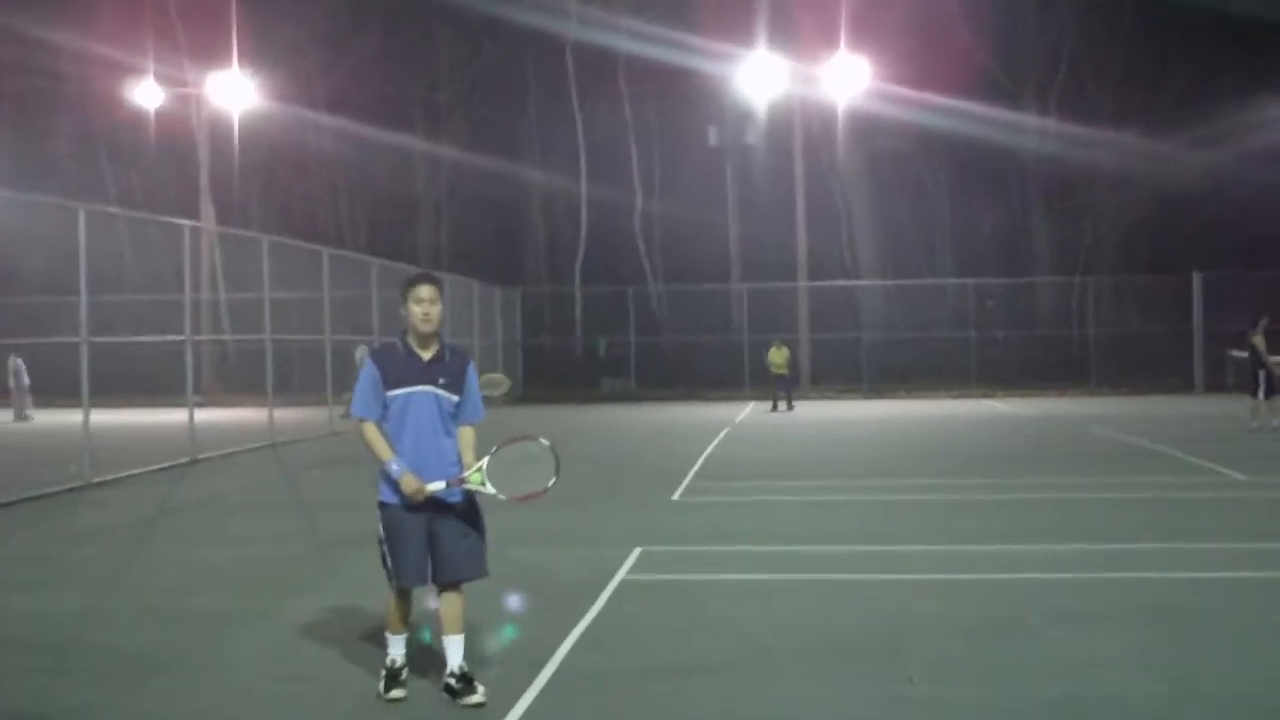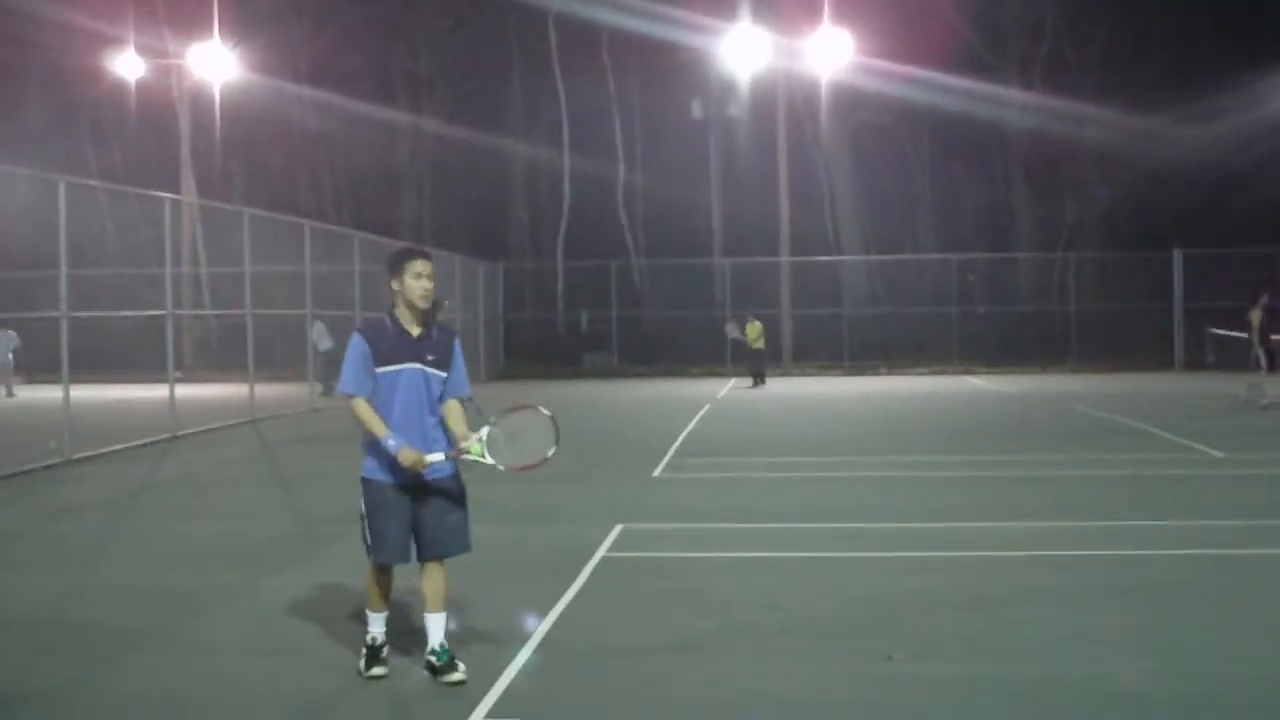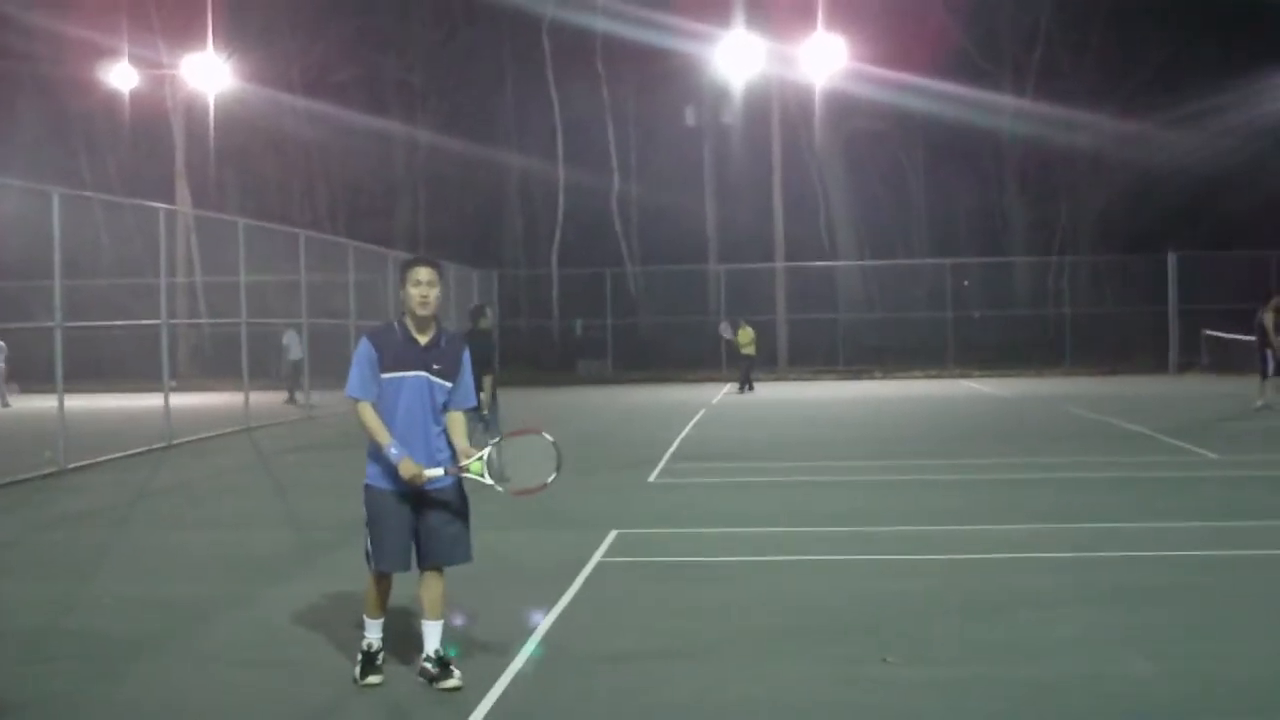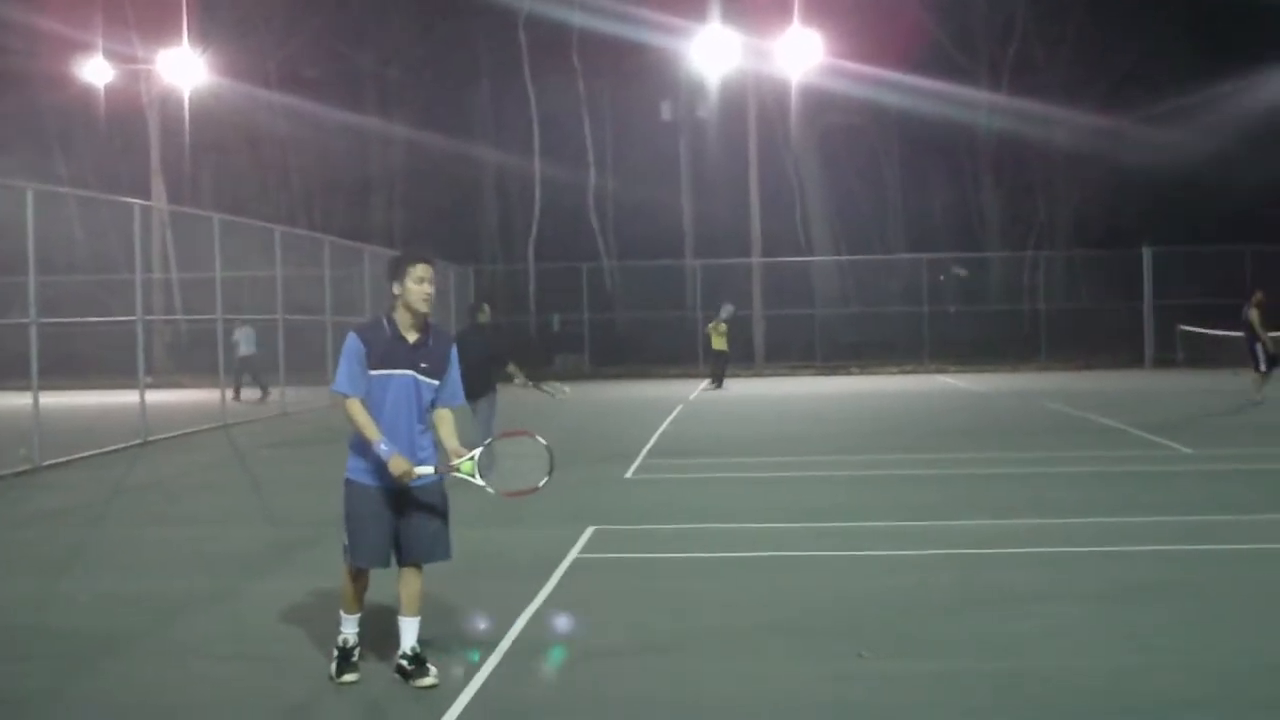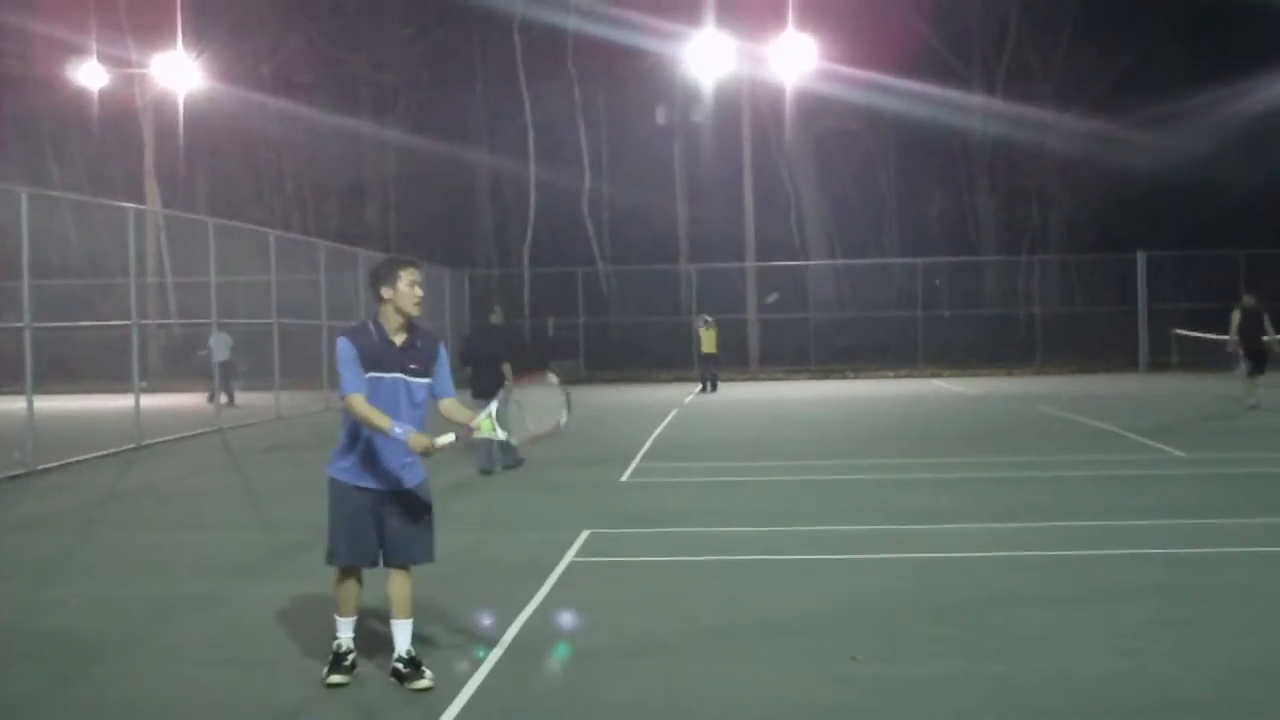
dt=0.5s
person 1, frame 1
left shoulder: (460, 364)
right shoulder: (380, 362)
left elbow: (465, 424)
right elbow: (367, 424)
left wrist: (470, 464)
right wrist: (399, 471)
left hip: (453, 493)
right hip: (401, 494)
left knee: (453, 580)
right knee: (402, 582)
left ankle: (455, 670)
right ankle: (395, 661)
person 1, frame 2
left shoulder: (446, 340)
right shoulder: (368, 337)
left elbow: (450, 399)
right elbow: (357, 400)
left wrist: (463, 434)
right wrist: (395, 446)
left hip: (438, 470)
right hip: (385, 470)
left knee: (435, 555)
right knee: (383, 559)
left ankle: (437, 647)
right ankle: (375, 638)
person 1, frame 3
left shoulder: (455, 349)
right shoulder: (375, 343)
left elbow: (454, 410)
right elbow: (363, 406)
left wrist: (463, 447)
right wrist: (398, 456)
left hip: (441, 478)
right hip: (387, 478)
left knee: (435, 565)
right knee: (382, 567)
left ankle: (432, 654)
right ankle: (372, 645)
person 1, frame 4
left shoulder: (443, 346)
right shoulder: (363, 339)
left elbow: (442, 407)
right elbow: (351, 402)
left wrist: (452, 446)
right wrist: (387, 452)
left hip: (421, 475)
right hip: (369, 473)
left knee: (413, 562)
right knee: (360, 563)
left ankle: (408, 651)
right ankle: (347, 641)
person 1, frame 5
left shoulder: (431, 346)
right shoulder: (352, 342)
left elbow: (445, 401)
right elbow: (356, 405)
left wrist: (470, 419)
right wrist: (404, 433)
left hip: (406, 479)
right hip: (354, 476)
left knee: (401, 564)
right knee: (349, 565)
left ankle: (403, 655)
right ankle: (344, 647)
